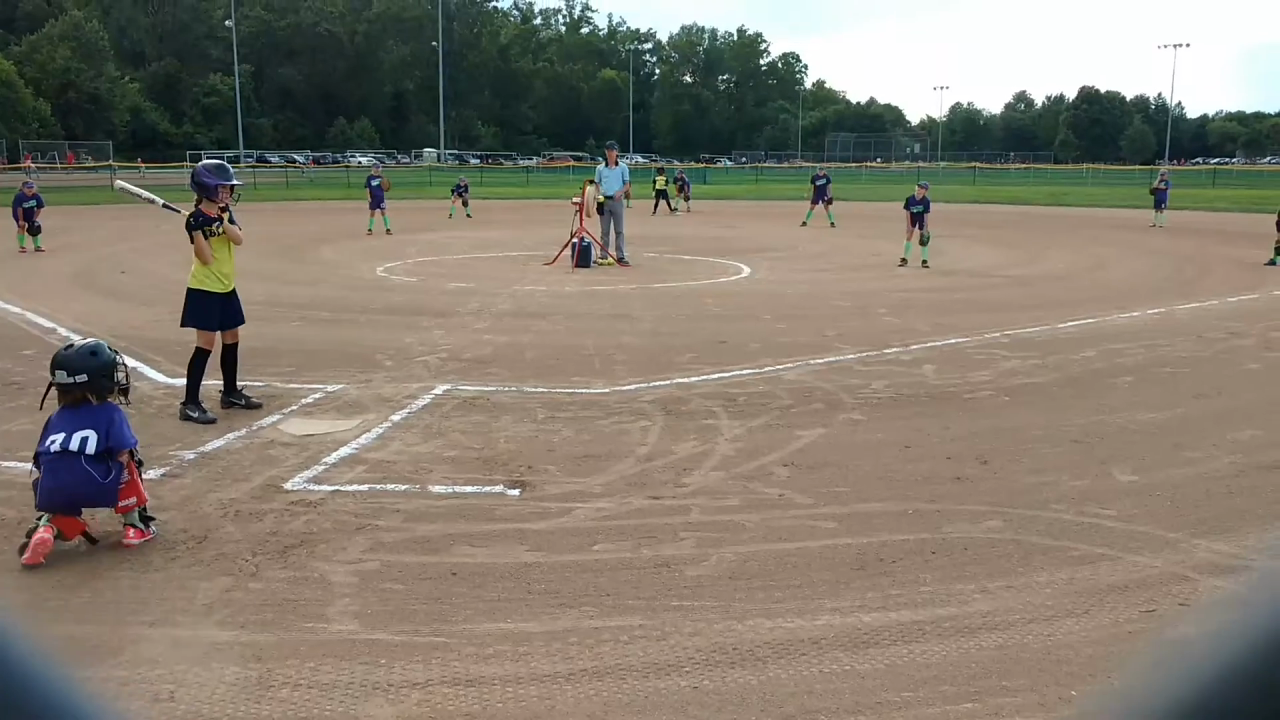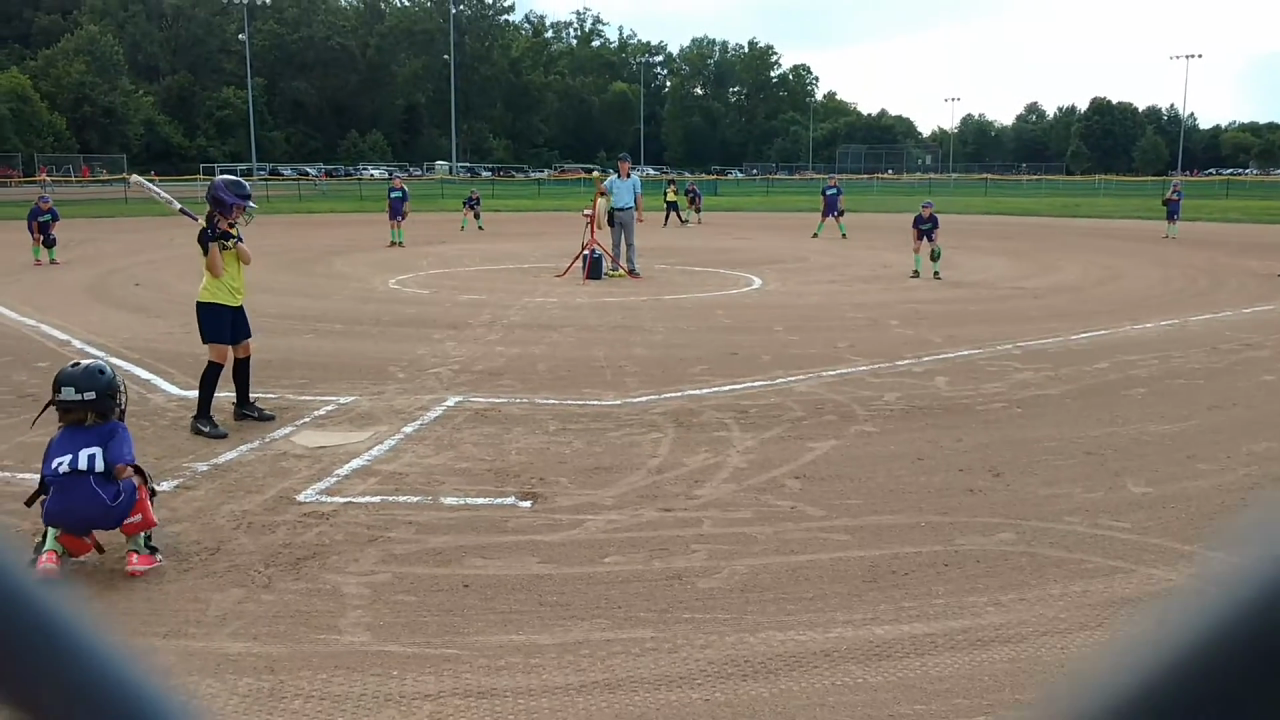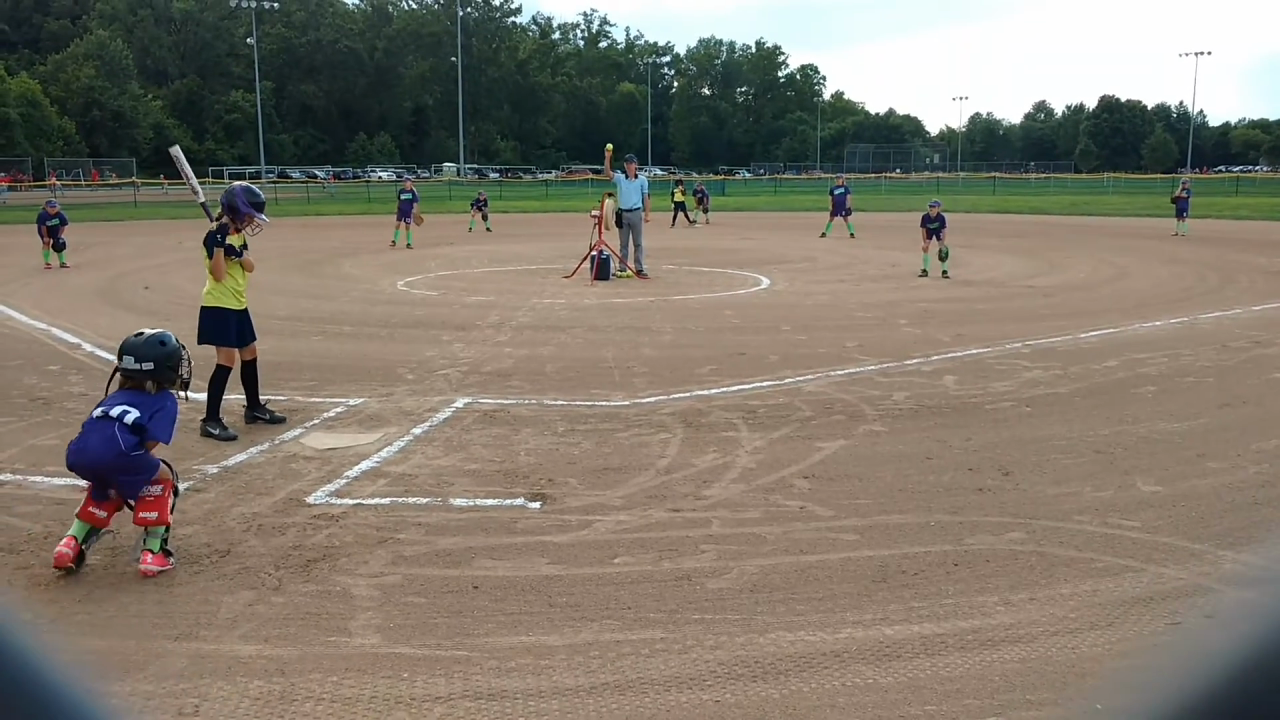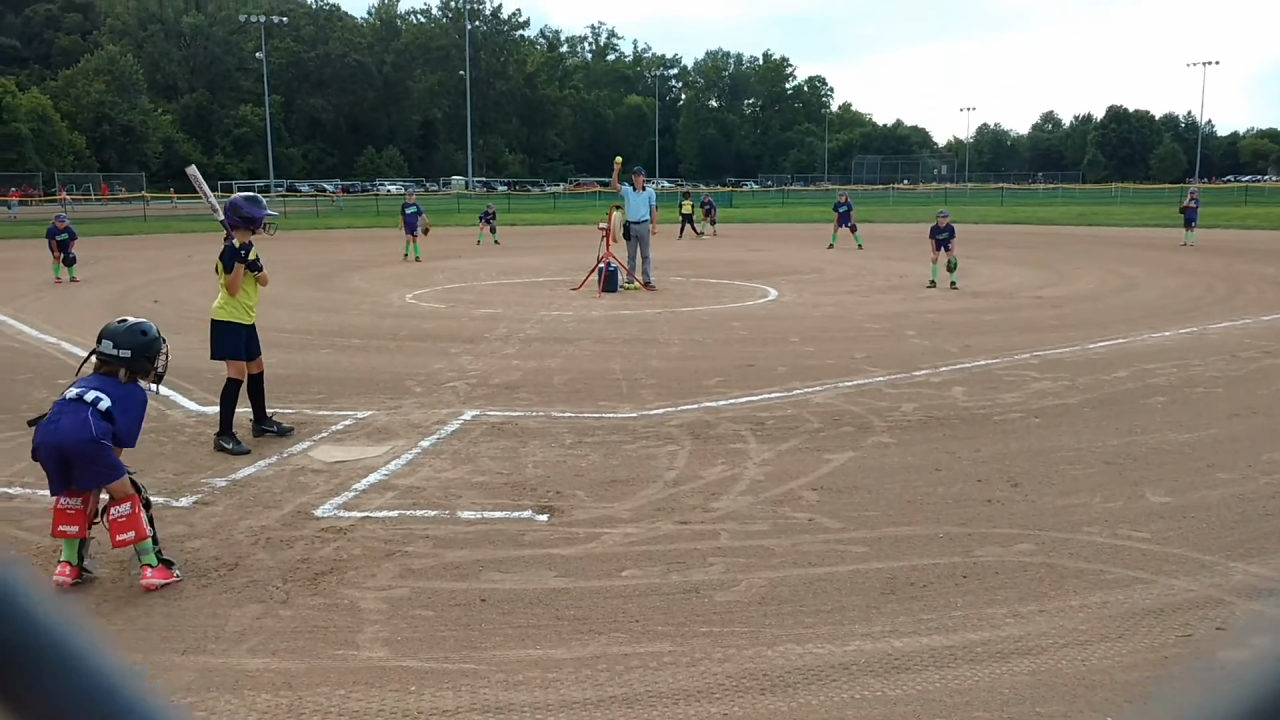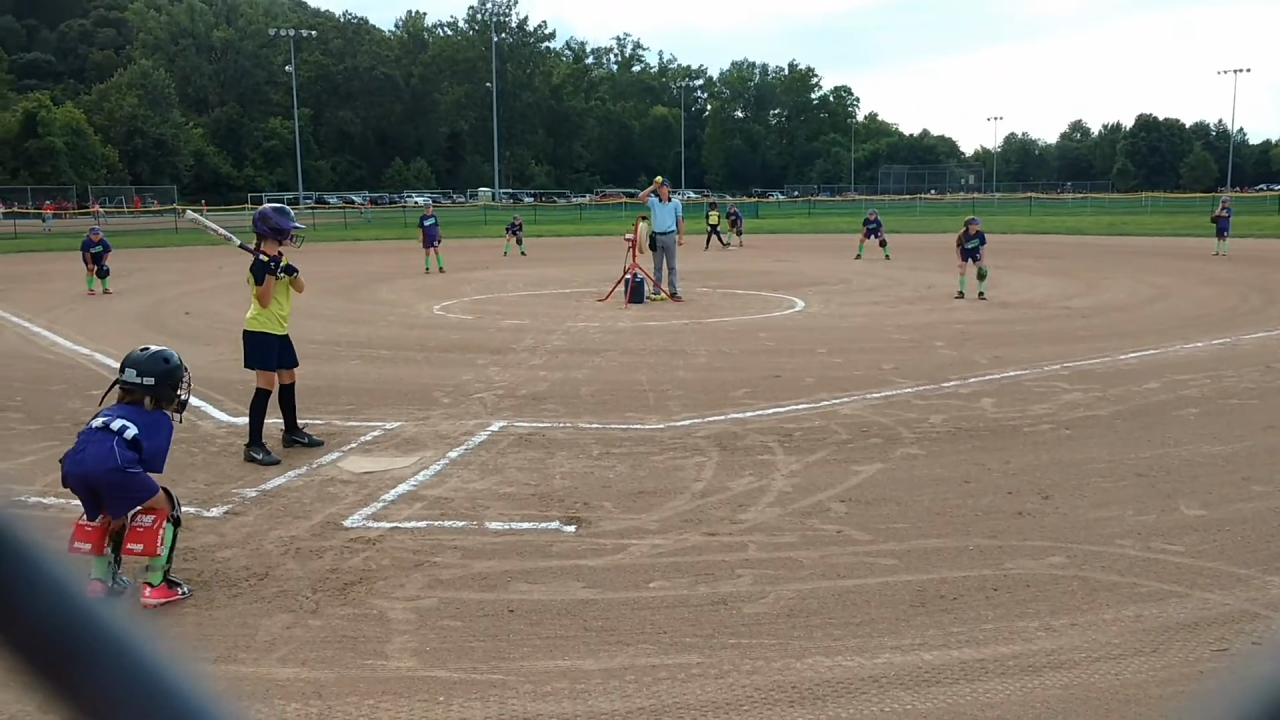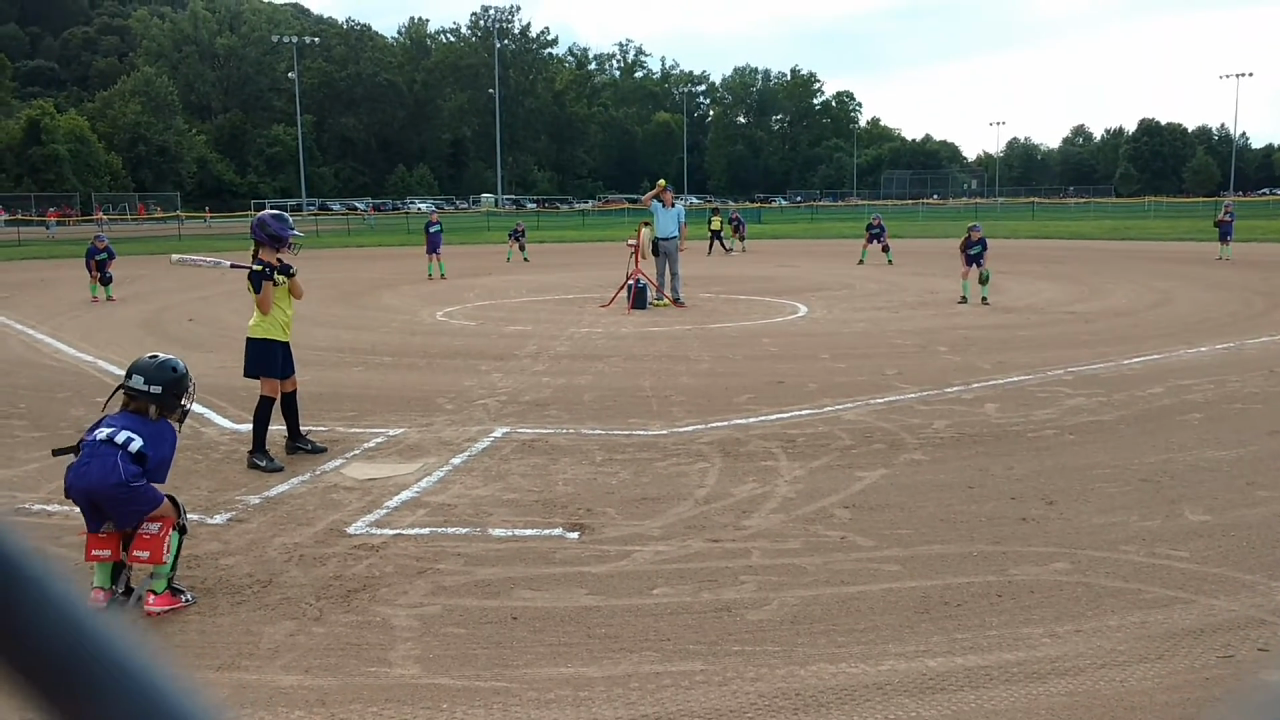
dt=0.5s
person 1, frame 1
left shoulder: (225, 212)
right shoulder: (195, 218)
left elbow: (239, 239)
right elbow: (205, 258)
left wrist: (218, 222)
right wrist: (197, 229)
left hip: (226, 286)
right hip: (204, 289)
left knee: (231, 339)
right knee: (205, 345)
left ankle: (231, 393)
right ankle: (190, 404)
person 1, frame 2
left shoulder: (232, 229)
right shoulder: (207, 233)
left elbow: (247, 259)
right elbow: (216, 271)
left wrist: (233, 240)
right wrist: (212, 238)
left hip: (234, 300)
right hip: (214, 302)
left knee: (243, 351)
right knee: (218, 357)
left ankle: (243, 405)
right ankle: (201, 418)
person 1, frame 3
left shoulder: (239, 234)
right shoulder: (214, 236)
left elbow: (251, 267)
right elbow: (218, 275)
left wrist: (238, 254)
right wrist: (219, 244)
left hip: (238, 304)
right hip: (219, 305)
left knee: (249, 354)
right knee: (226, 361)
left ankle: (254, 407)
right ankle: (211, 420)
person 1, frame 4
left shoulder: (248, 247)
right shoulder: (231, 251)
left elbow: (264, 281)
right elbow: (232, 290)
left wrist: (257, 268)
right wrist: (239, 260)
left hip: (246, 318)
right hip: (229, 319)
left knee: (256, 367)
right knee: (237, 373)
left ankle: (261, 420)
right ankle: (224, 435)
person 1, frame 5
left shoulder: (279, 258)
right shoulder: (260, 262)
left elbow: (300, 288)
right elbow: (264, 301)
left wrist: (294, 273)
right wrist: (270, 272)
left hip: (279, 329)
right hip: (261, 330)
left knee: (288, 378)
right knee: (266, 384)
left ankle: (291, 431)
right ankle: (254, 446)
person 1, frame 6
left shoulder: (278, 264)
right shoulder: (258, 269)
left elbow: (298, 294)
right elbow: (265, 308)
left wrist: (290, 273)
right wrist: (267, 278)
left hip: (280, 336)
right hip: (265, 337)
left knee: (289, 386)
right knee: (270, 391)
left ankle: (295, 438)
right ankle: (257, 453)
person 2, frame 1
left shoulder: (56, 416)
right shoulder: (110, 411)
left elbow: (42, 461)
right elbow: (121, 452)
right wrist: (120, 457)
left hip: (49, 493)
right hip: (91, 487)
left knee: (65, 510)
right knee: (126, 461)
left ankle: (45, 530)
right ankle: (135, 526)
person 2, frame 2
left shoulder: (58, 439)
right shoulder: (114, 430)
left elbow: (47, 485)
right elbow: (120, 469)
right wrist: (130, 475)
left hip: (59, 514)
right hip: (102, 510)
right knee: (136, 480)
left ankle: (49, 554)
right ankle: (138, 552)
person 2, frame 3
left shoulder: (116, 395)
right shoulder: (165, 399)
right elbow: (150, 441)
right wrist: (133, 467)
left hip: (78, 453)
right hip: (115, 450)
left knee: (106, 489)
right knee: (162, 478)
left ankle: (72, 543)
right ankle: (153, 552)
person 2, frame 4
left shoulder: (86, 381)
right shoulder: (135, 393)
right elbow: (117, 446)
right wrist: (97, 486)
left hip: (46, 435)
right hip: (85, 436)
left knee: (75, 491)
right knee: (127, 495)
left ankle: (69, 565)
right ankle: (152, 567)
person 2, frame 5
left shoulder: (110, 411)
right shoulder: (160, 420)
right elbow: (145, 470)
right wrist: (122, 510)
left hip: (74, 465)
right hip: (112, 465)
left knee: (107, 512)
right knee: (165, 508)
left ankle: (100, 578)
right ankle: (156, 585)
person 2, frame 6
left shoulder: (113, 418)
right shoulder: (165, 430)
right elbow: (152, 478)
right wrist: (130, 513)
left hip: (77, 478)
right hip: (115, 479)
left knee: (108, 522)
right knee: (170, 516)
left ankle: (102, 588)
right ankle: (159, 592)
